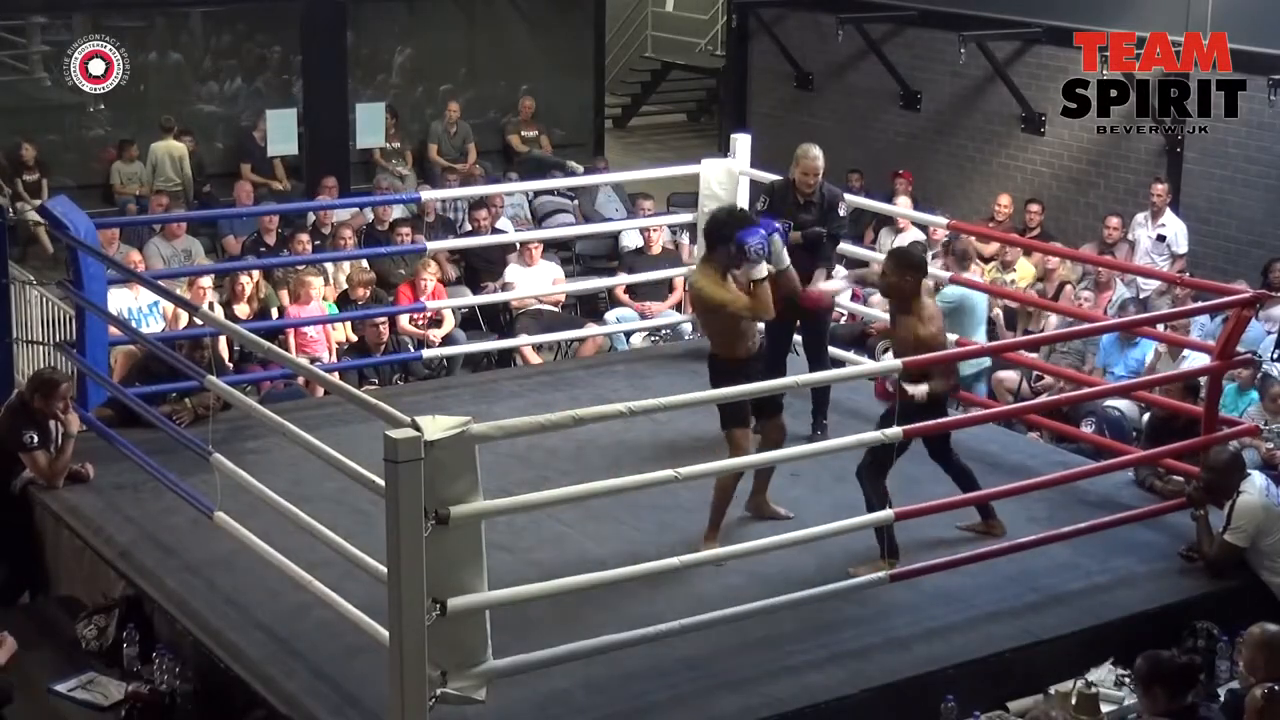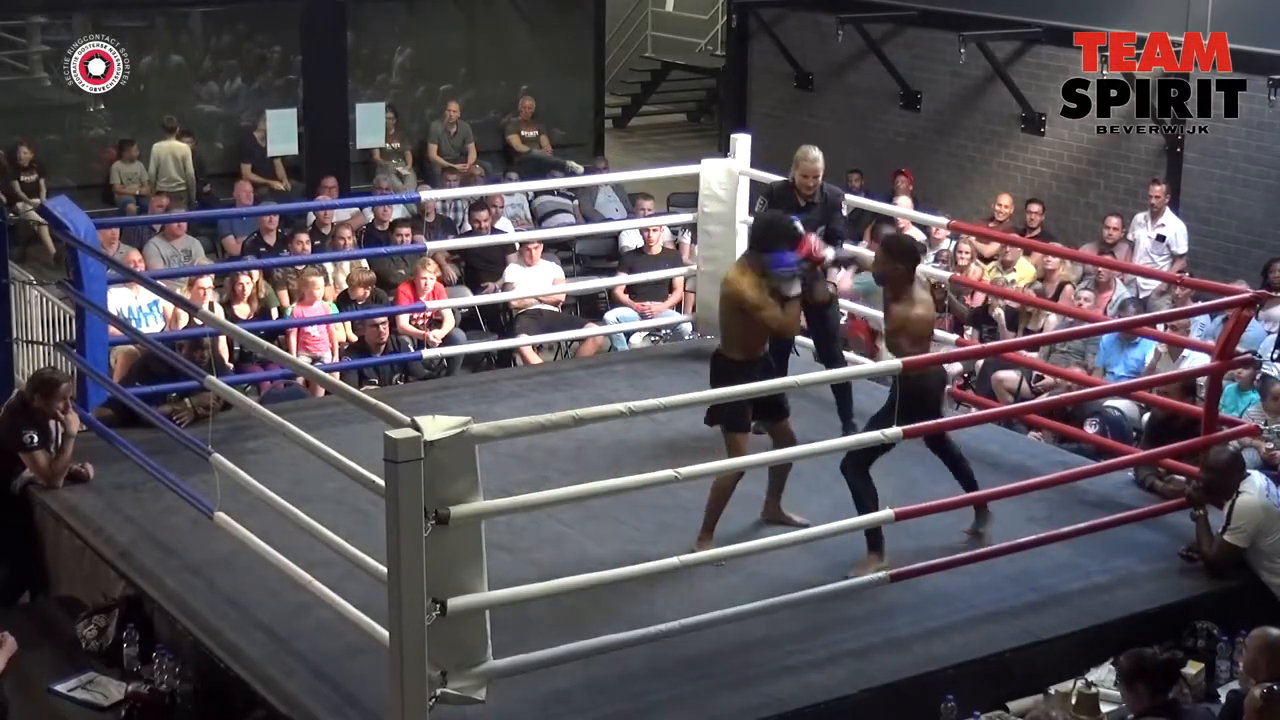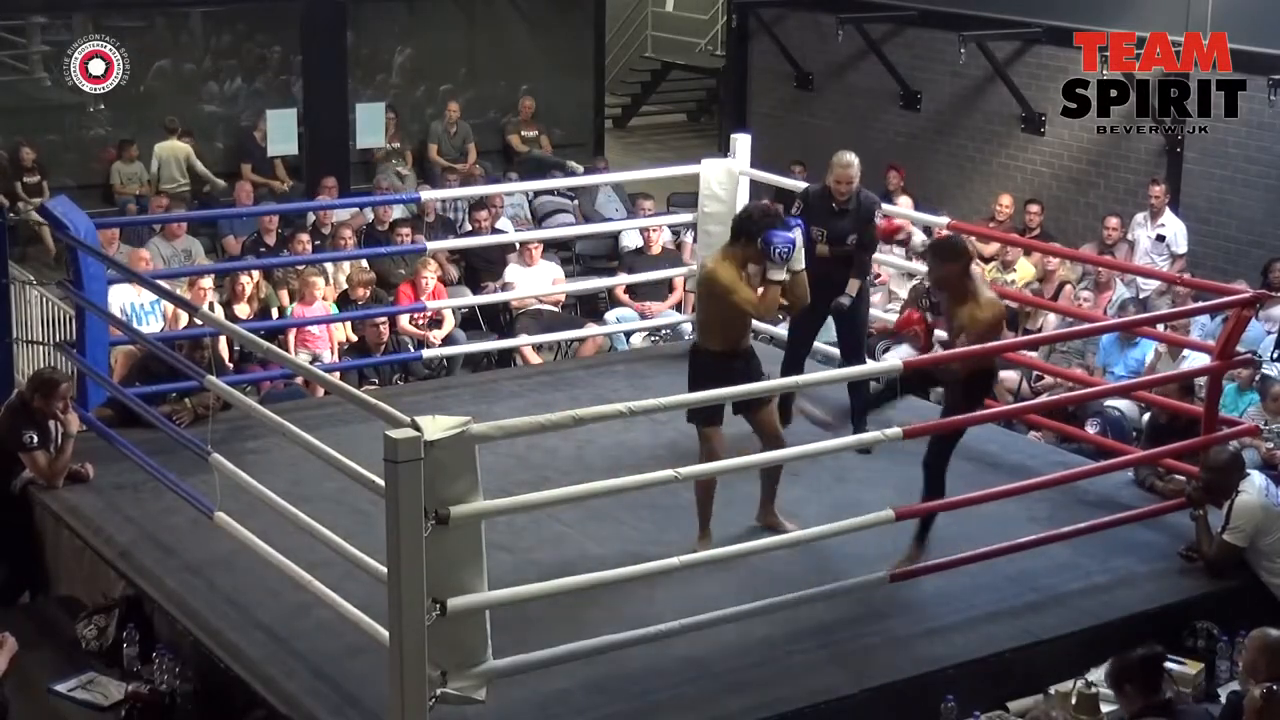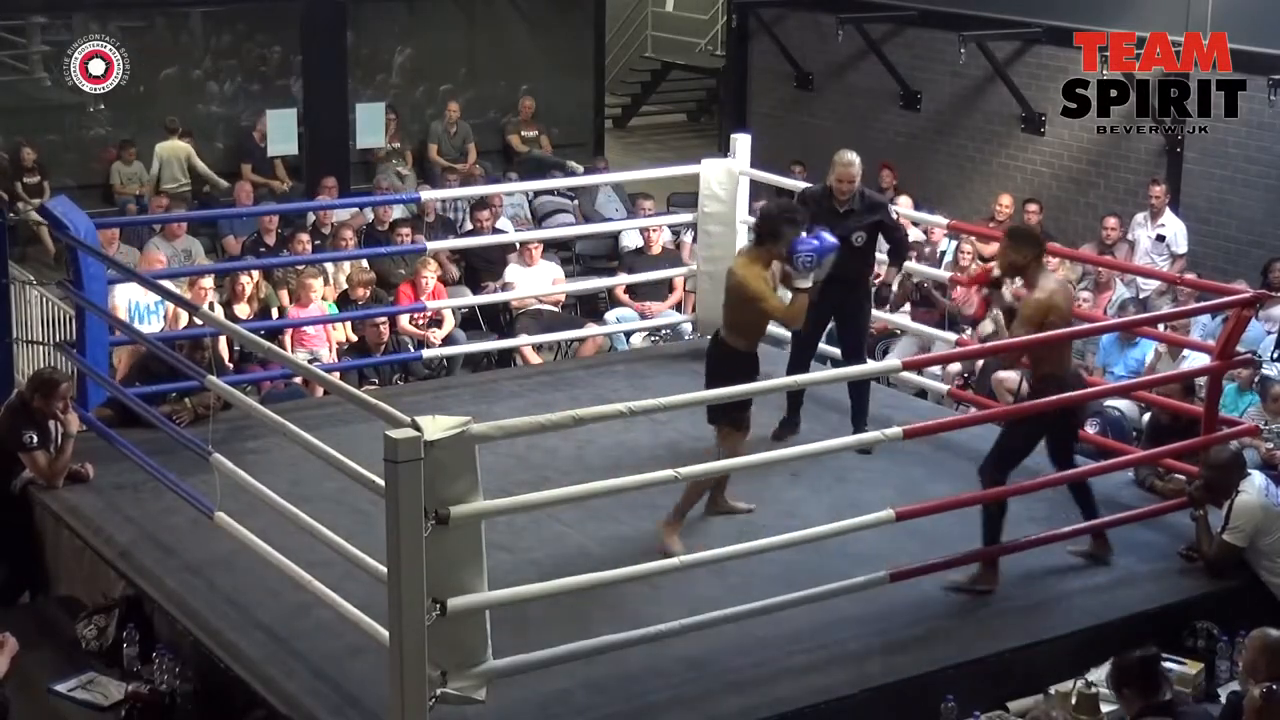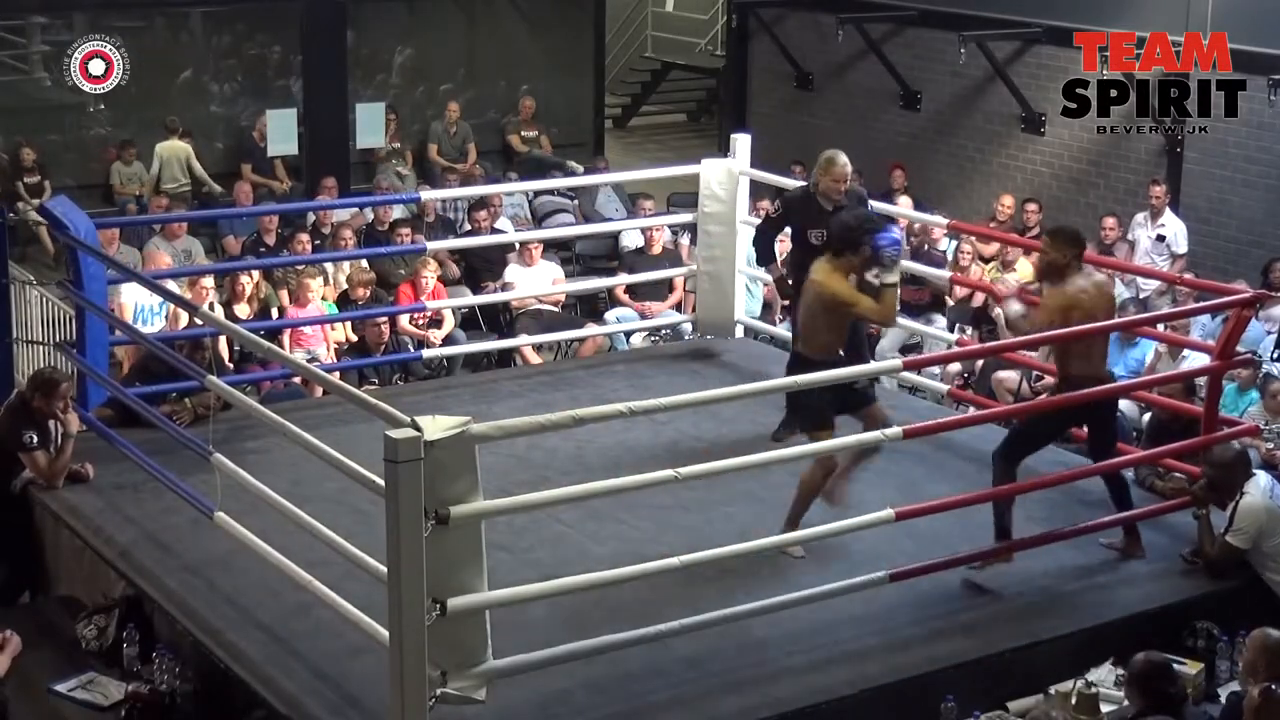
dt=0.4s
person 1, frame 1
left shoulder: (737, 264)
right shoulder: (705, 285)
right elbow: (763, 313)
left wrist: (777, 252)
right wrist: (758, 267)
left hip: (756, 358)
right hip: (729, 368)
left knee: (776, 433)
right knee: (741, 455)
left ankle: (758, 500)
right ankle: (711, 536)
person 1, frame 2
left shoulder: (767, 267)
right shoulder: (740, 285)
left elbow: (820, 295)
right elbow: (790, 328)
right wrist: (792, 285)
left hip: (760, 363)
right hip: (731, 370)
left knee: (786, 439)
right knee: (738, 460)
left ankle: (773, 506)
right ankle: (705, 537)
person 1, frame 3
left shoulder: (753, 263)
right shoulder: (717, 271)
left elbow: (801, 301)
right elbow: (765, 311)
left wrist: (795, 258)
right wrist: (777, 270)
left hip: (742, 357)
right hip: (709, 363)
left knee: (774, 439)
right knee: (713, 454)
left ankle: (768, 512)
right ankle: (704, 535)
person 1, frame 4
left shoulder: (760, 260)
right shoulder: (747, 275)
right elbow: (793, 320)
left wrist: (814, 270)
right wrist: (803, 277)
left hip: (741, 353)
right hip: (729, 360)
left knee: (734, 435)
right knee: (730, 450)
left ankle: (718, 499)
right ankle: (672, 524)
person 1, frame 5
left shoulder: (832, 266)
right shoulder: (831, 285)
left elbow: (871, 294)
right elbow: (886, 318)
left wrist: (883, 272)
right wrist: (890, 272)
left hip: (834, 362)
right hip: (809, 371)
left knee: (881, 424)
right knee: (826, 458)
left ankle: (838, 475)
right ankle: (789, 530)
person 2, frame 1
left shoulder: (925, 329)
right shoulder: (907, 296)
left elbow: (949, 381)
left wrist: (909, 392)
left hip: (918, 399)
right hip: (923, 395)
left knee: (870, 472)
right knee: (945, 456)
left ankle: (888, 559)
right ankle: (990, 521)
person 2, frame 2
left shoulder: (912, 313)
right shoulder: (910, 283)
left elbow: (913, 368)
left hip: (917, 390)
right hip: (932, 379)
left knee: (853, 465)
right knee: (941, 445)
left ankle: (876, 556)
right ankle: (981, 514)
person 2, frame 3
left shoulder: (984, 310)
right shoulder: (955, 279)
left elbow: (952, 366)
left hip: (972, 381)
right hip: (951, 360)
left knee: (935, 461)
right knee: (895, 384)
left ankle: (918, 545)
right ankle: (839, 420)
person 2, frame 4
left shoulder: (1039, 299)
right shoulder: (1055, 282)
left elbow: (1008, 356)
right elbow: (1022, 321)
right wrist: (998, 297)
left hip: (1049, 393)
right hip: (1069, 385)
left knee: (993, 472)
right knee: (1065, 465)
left ankle: (988, 570)
right ankle: (1099, 543)
person 2, frame 5
left shoulder: (1065, 294)
right shoulder: (1102, 282)
left elbow: (1027, 334)
left wrist: (1012, 304)
right wrist: (1041, 298)
left hip: (1072, 391)
right hip: (1102, 387)
left knee: (1005, 457)
right knee: (1106, 462)
left ankle: (1001, 546)
right ankle: (1132, 540)
person 3, frame 1
left shoulder: (833, 198)
right shoulder: (775, 191)
left elbow: (830, 246)
left wrist: (815, 285)
right wrist: (801, 236)
left hip: (816, 285)
left knee: (817, 353)
right knee: (775, 349)
left ankle: (820, 421)
person 3, frame 2
left shoulder: (834, 198)
right shoulder: (775, 194)
left elbow: (835, 244)
left knee: (832, 352)
right knee: (778, 349)
left ankle: (848, 421)
person 3, frame 3
left shoulder: (870, 205)
right shoulder: (810, 197)
left elbow: (865, 255)
left wrist: (849, 295)
right wrist: (830, 250)
left hip: (854, 290)
right hip: (813, 286)
left knee: (854, 359)
right knee: (795, 349)
left ankle: (860, 426)
right ankle: (783, 411)
person 3, frame 4
left shoulder: (875, 205)
right shoulder: (810, 198)
left elbow: (900, 244)
left wrist: (887, 283)
left hip: (855, 291)
right hip: (816, 289)
left knee: (855, 359)
right knee: (800, 353)
left ankle: (860, 427)
right ankle: (792, 417)
person 3, frame 5
left shoulder: (857, 198)
right shoulder: (794, 201)
right elbow: (762, 238)
right wrist: (778, 277)
right hip: (806, 288)
right ankle: (793, 417)
person 4, frame 1
left shoulder: (41, 412)
right shoulder: (20, 424)
left elbow: (52, 462)
right elbow: (53, 479)
left wrist: (74, 470)
right wrist: (70, 434)
left knee: (28, 562)
right knee: (23, 568)
person 4, frame 2
left shoulder: (41, 412)
right shoulder: (20, 424)
left elbow: (51, 462)
right elbow: (53, 479)
left wrist: (74, 470)
right wrist: (70, 434)
left knee: (29, 562)
right knee: (23, 568)
person 4, frame 3
left shoulder: (41, 412)
right shoulder: (20, 424)
left elbow: (51, 463)
right elbow: (53, 479)
left wrist: (74, 470)
right wrist: (70, 434)
left knee: (29, 563)
right knee: (24, 569)
person 4, frame 4
left shoulder: (41, 413)
right shoulder: (20, 423)
left elbow: (51, 462)
right elbow: (52, 479)
left wrist: (74, 470)
right wrist: (70, 434)
left knee: (29, 563)
right knee: (23, 568)
person 4, frame 5
left shoulder: (41, 413)
right shoulder: (20, 423)
left elbow: (50, 462)
right elbow: (53, 479)
left wrist: (74, 470)
right wrist: (70, 434)
left knee: (28, 563)
right knee: (23, 568)
